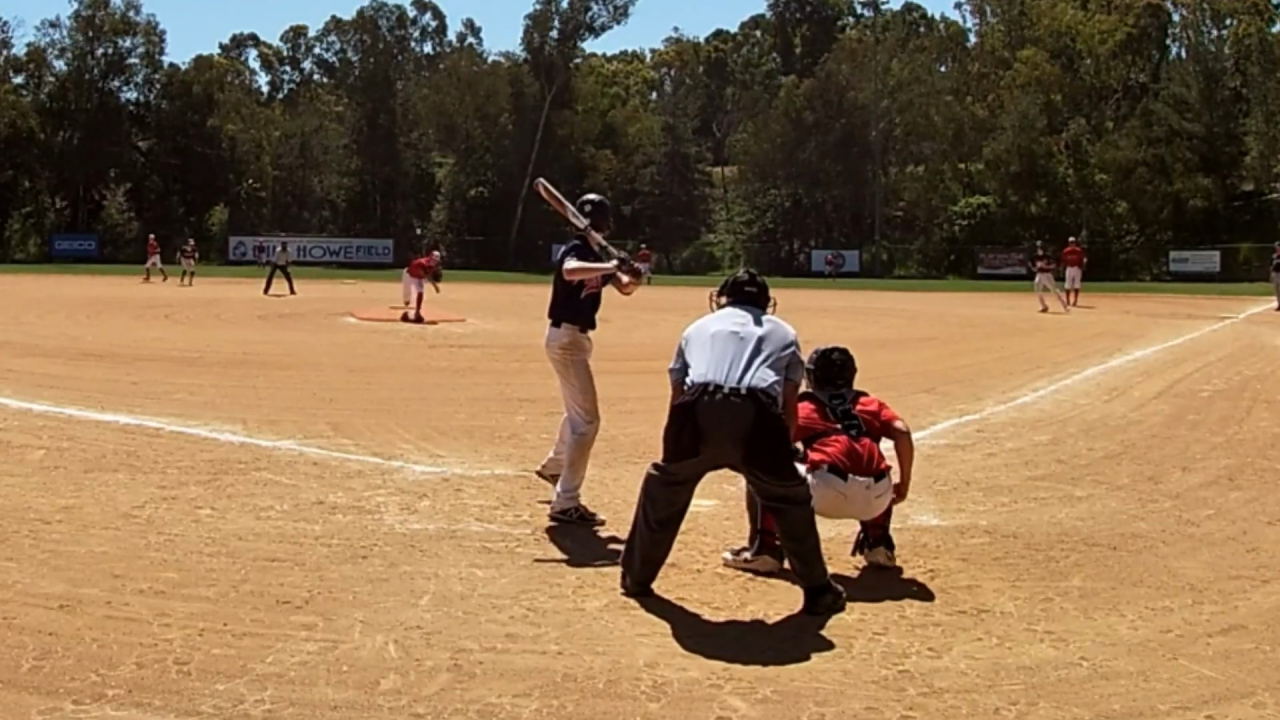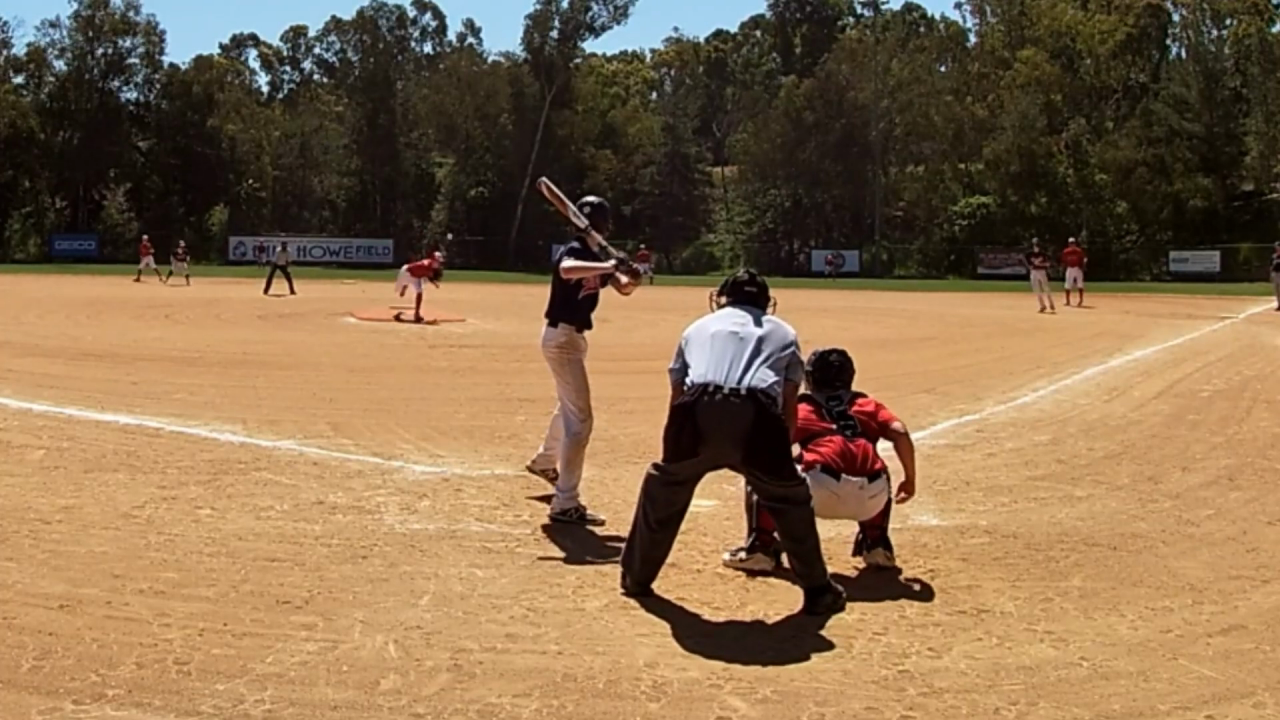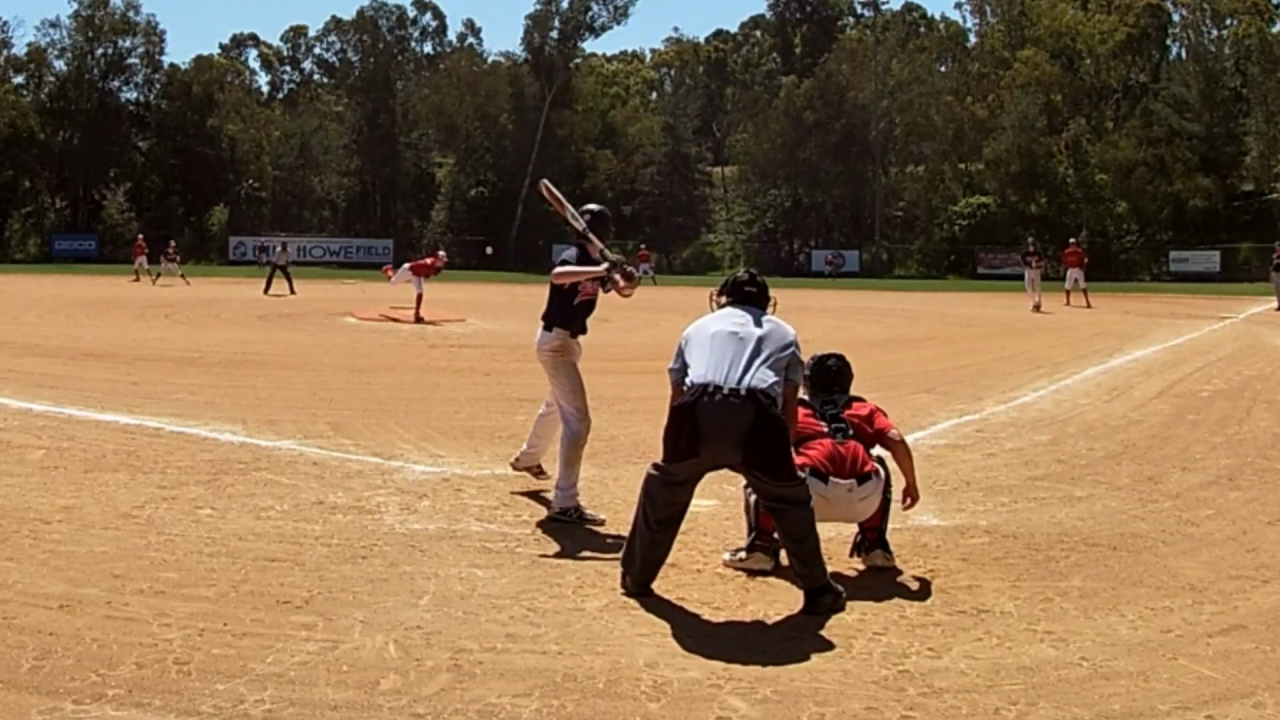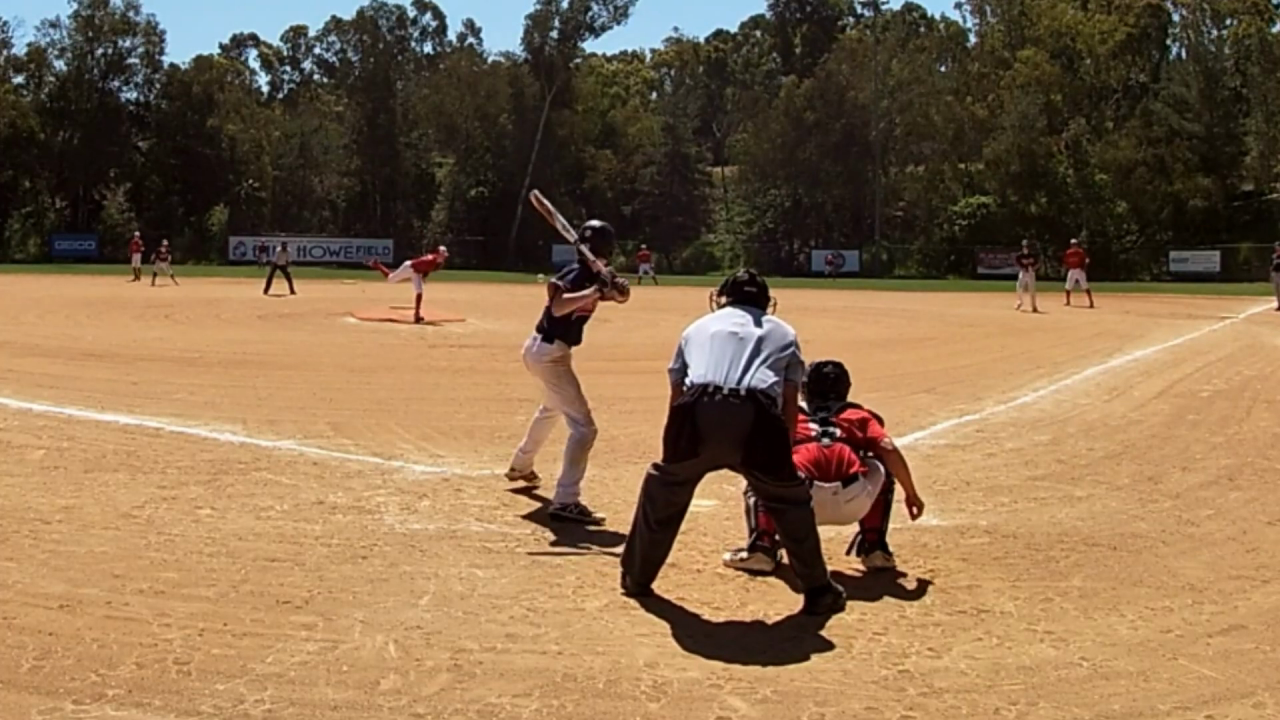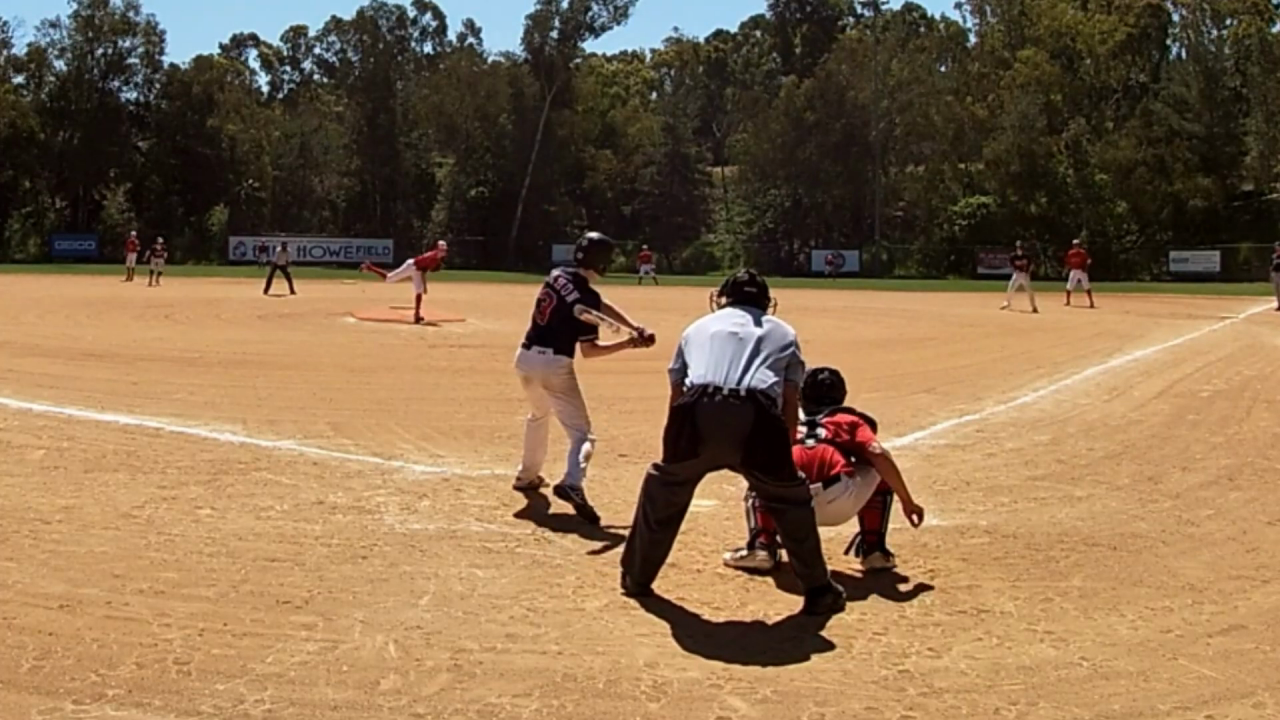
dt=0.1s
person 1, frame 1
left shoulder: (699, 327)
right shoulder: (783, 332)
left elbow: (677, 394)
right elbow: (789, 404)
left wrist: (684, 448)
right wrist: (779, 453)
left hip: (698, 414)
right hip: (757, 419)
left knee: (664, 486)
right knee: (790, 497)
left ankle: (636, 577)
right ankle: (818, 591)
person 1, frame 2
left shoulder: (699, 327)
right shoulder: (783, 332)
left elbow: (677, 394)
right elbow: (789, 404)
left wrist: (684, 448)
right wrist: (778, 454)
left hip: (698, 414)
right hip: (757, 418)
left knee: (664, 487)
right knee: (789, 497)
left ankle: (636, 577)
right ankle: (818, 591)
person 1, frame 3
left shoulder: (698, 327)
right shoulder: (783, 333)
left elbow: (676, 394)
right elbow: (789, 404)
left wrist: (683, 448)
right wrist: (779, 453)
left hip: (697, 414)
right hip: (757, 420)
left knee: (664, 488)
right knee: (790, 498)
left ankle: (636, 577)
right ankle: (819, 591)
person 1, frame 4
left shoulder: (699, 327)
right shoulder: (783, 333)
left elbow: (676, 394)
right elbow: (789, 404)
left wrist: (683, 449)
right wrist: (779, 455)
left hip: (697, 414)
right hip: (757, 420)
left knee: (663, 487)
right knee: (790, 498)
left ankle: (636, 577)
right ankle: (818, 591)
person 1, frame 5
left shoulder: (698, 327)
right shoulder: (783, 333)
left elbow: (676, 395)
right elbow: (789, 404)
left wrist: (682, 450)
right wrist: (781, 454)
left hip: (697, 415)
right hip: (757, 420)
left knee: (663, 488)
right knee: (791, 498)
left ankle: (636, 577)
right ankle: (819, 591)
person 2, frame 1
left shoulder: (595, 255)
right shoulder: (575, 249)
left elbow: (625, 289)
right elbow: (569, 272)
left wrist: (631, 275)
right wrist: (612, 267)
left hip: (574, 338)
right hip: (566, 339)
left knee: (577, 411)
right knee: (585, 420)
left ankle: (553, 466)
right ankle: (565, 504)
person 2, frame 2
left shoulder: (596, 256)
right shoulder: (574, 251)
left elbow: (624, 288)
right elbow: (567, 270)
left wrist: (631, 275)
right wrist: (608, 267)
left hip: (569, 336)
right hip: (562, 338)
left knee: (568, 406)
right knee: (579, 419)
left ankle: (545, 460)
right ankle: (566, 505)
person 2, frame 3
left shoulder: (595, 262)
right shoulder: (573, 258)
left elbow: (624, 291)
right elbow: (557, 276)
left wrist: (628, 278)
right wrist: (600, 270)
left hip: (563, 341)
right hip: (556, 342)
left knee: (557, 405)
right knee: (577, 420)
left ankle: (527, 457)
right ankle: (564, 504)
person 2, frame 4
left shoulder: (595, 276)
right shoulder: (576, 275)
left elbow: (622, 297)
right elbow: (558, 306)
left wrist: (616, 286)
right wrist: (596, 292)
left hip: (538, 350)
right hip: (551, 355)
left knee: (550, 409)
right knee: (583, 428)
left ankle: (520, 465)
right ankle: (565, 502)
person 2, frame 5
left shoulder: (557, 275)
right shoulder: (586, 297)
right elbow: (589, 352)
left wrist: (635, 328)
right wrist: (629, 343)
left hip: (526, 359)
right hip: (555, 365)
left knee: (539, 416)
right knee: (581, 433)
left ankle: (527, 475)
right ankle: (572, 485)
person 3, frame 1
left shoulder: (800, 408)
right shoulder: (871, 404)
right elbow: (902, 432)
right wrist: (904, 482)
right hip: (873, 498)
left ankle: (763, 550)
right ankle: (879, 545)
person 3, frame 2
left shoulder: (798, 409)
right shoulder: (868, 405)
right elbow: (900, 433)
right wrist: (910, 479)
left hip: (821, 492)
right hip: (869, 498)
left ankle: (760, 549)
right ankle: (877, 547)
person 3, frame 3
left shoulder: (795, 412)
right shoulder: (865, 409)
right elbow: (896, 441)
right wrist: (911, 485)
left hip: (812, 492)
right hip: (862, 500)
right knee: (878, 470)
left ankle: (759, 548)
right ankle: (876, 548)
person 3, frame 4
right shoulder: (858, 416)
right elbow: (889, 450)
right wrist: (911, 494)
right hip: (852, 502)
right knee: (880, 468)
left ankle: (761, 549)
right ankle: (875, 549)
person 3, frame 5
right shoulder: (850, 420)
right elbow: (878, 454)
right wrist: (907, 502)
right hip: (837, 502)
right knee: (878, 471)
left ankle: (760, 547)
right ankle: (874, 550)
